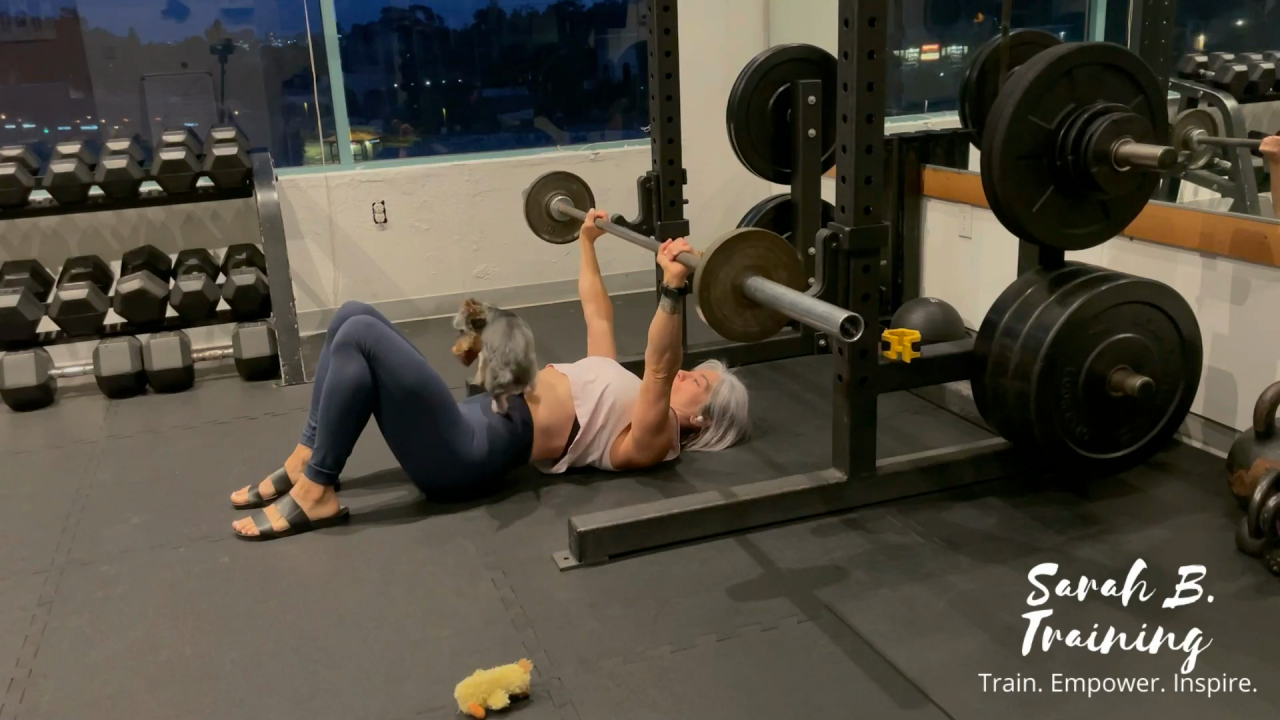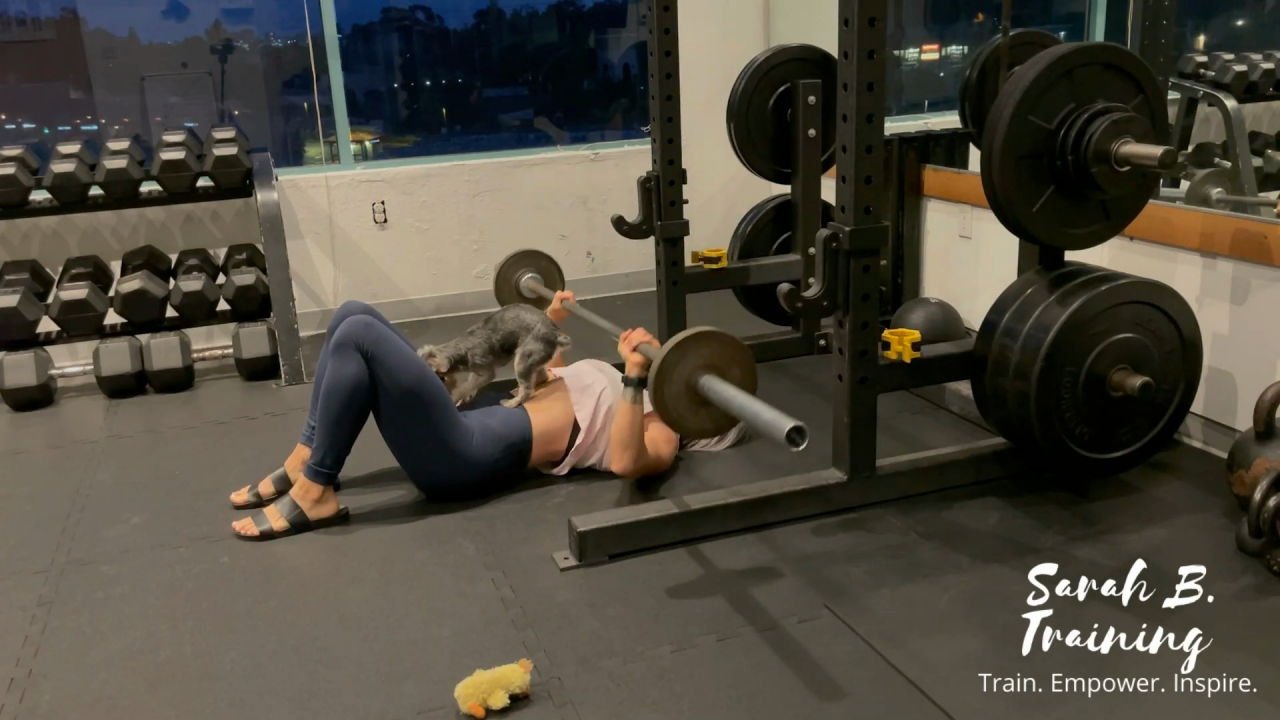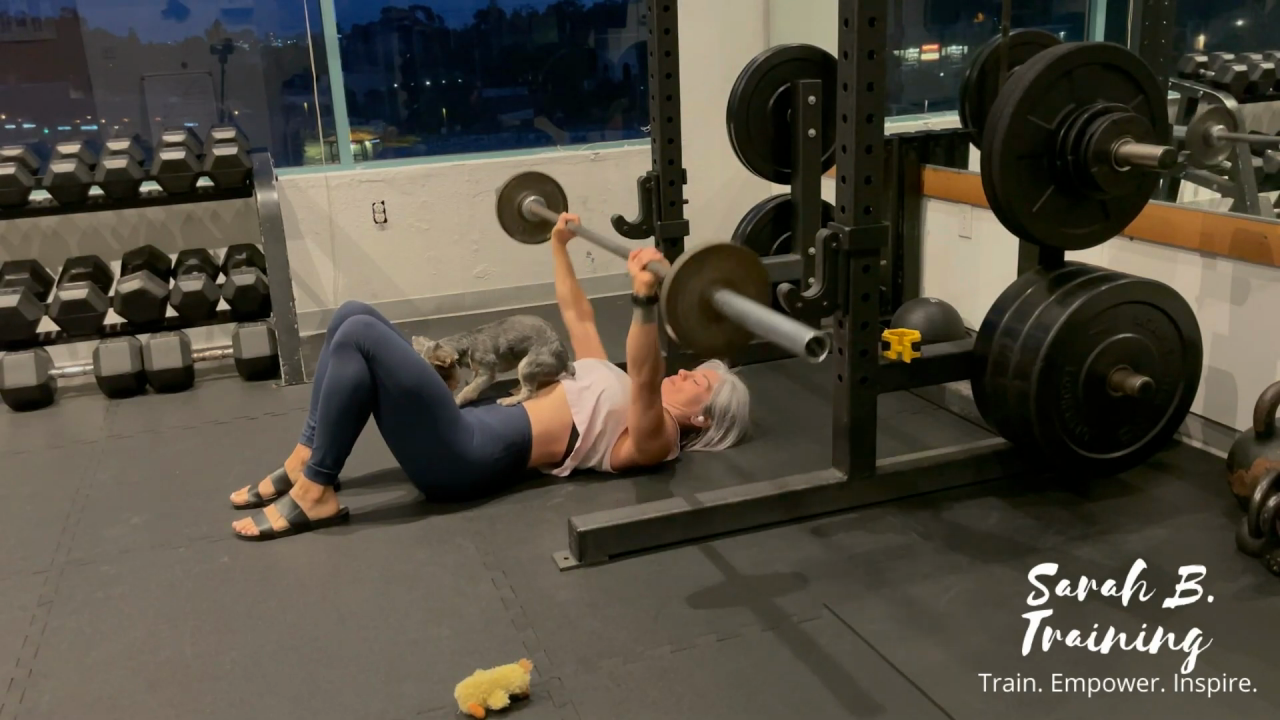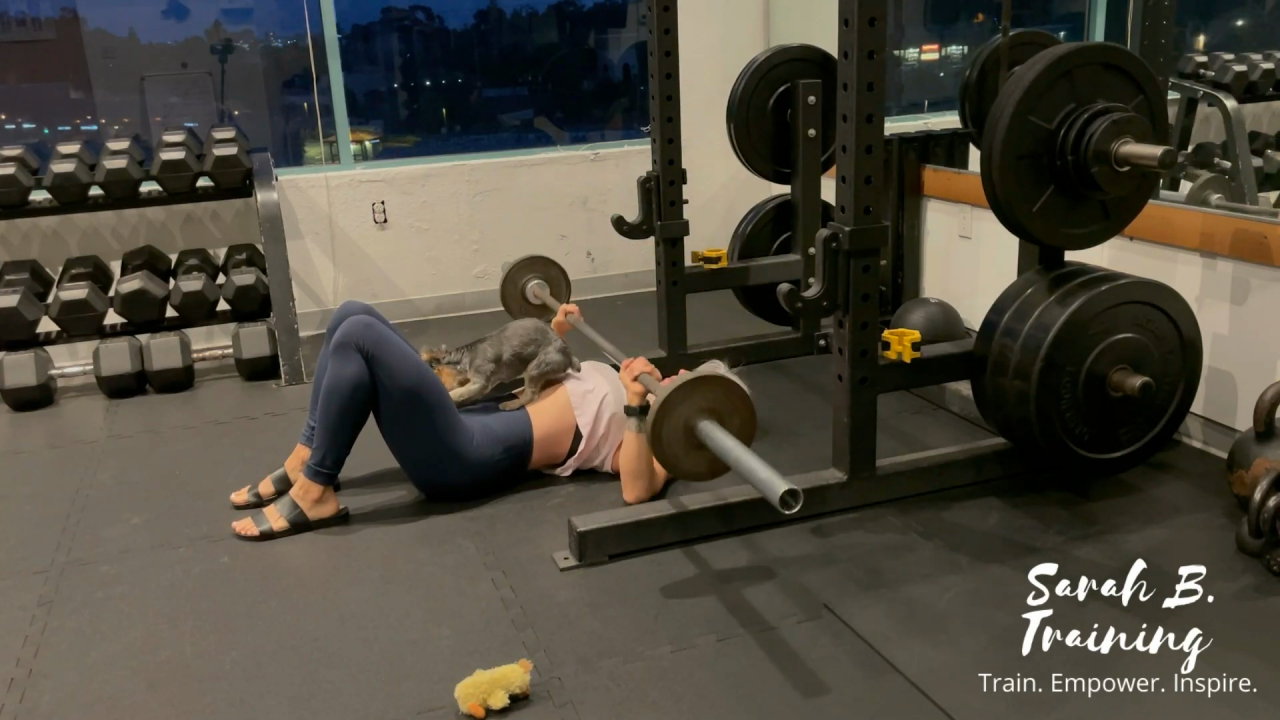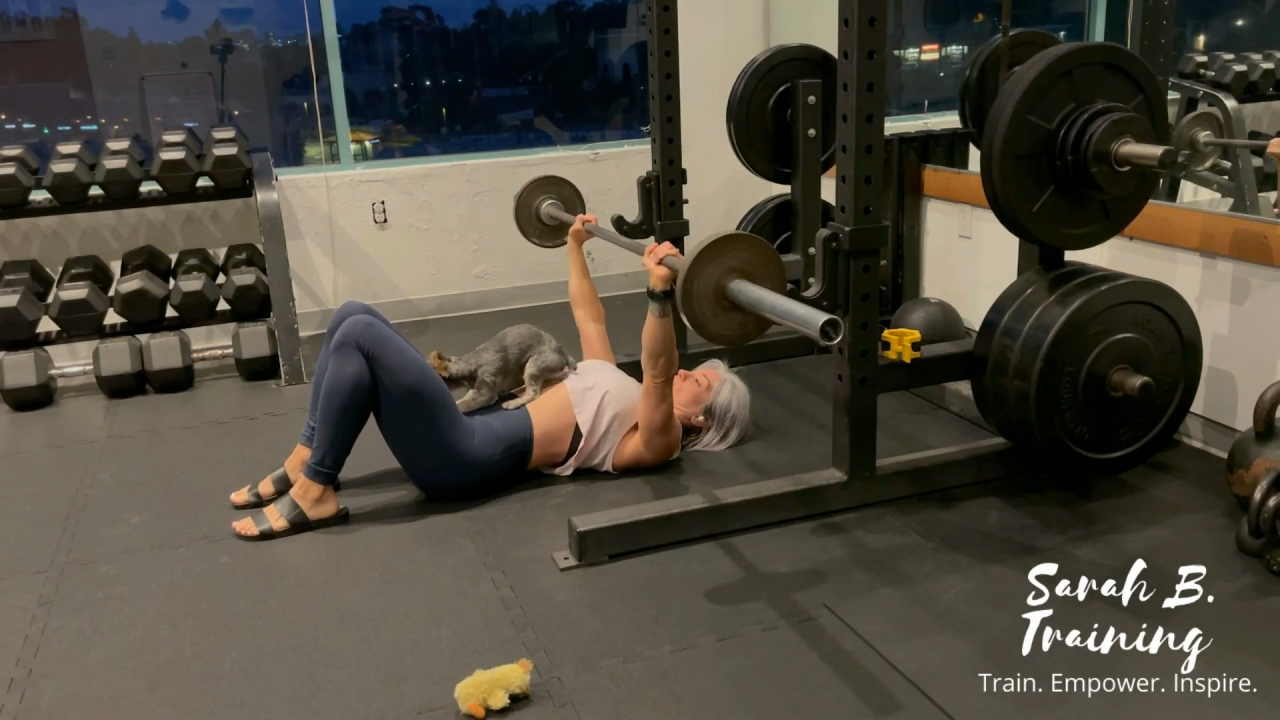
dt=1s
person 1, frame 1
left shoulder: (652, 438)
right shoulder: (622, 389)
left elbow: (661, 368)
right elbow: (598, 316)
left wrist: (674, 288)
right wrist: (587, 243)
left hip: (466, 454)
right hip: (465, 423)
left knee: (360, 336)
right knee: (354, 316)
left ankle: (315, 494)
right ankle: (303, 463)
person 1, frame 2
left shoulder: (659, 438)
right shoulder: (643, 404)
left elbow: (624, 460)
left wrist: (636, 377)
right wrist: (554, 322)
left hip: (470, 455)
right hip: (469, 422)
left knee: (359, 337)
right knee: (353, 317)
left ankle: (314, 495)
right ankle: (304, 466)
person 1, frame 3
left shoulder: (654, 438)
right shoulder: (620, 393)
left elbow: (646, 378)
right elbow: (576, 314)
left wrist: (645, 297)
right wrist: (559, 246)
left hip: (468, 456)
right hip: (468, 427)
left knee: (359, 336)
right knee: (353, 316)
left ankle: (314, 495)
right ankle: (302, 465)
person 1, frame 4
right shoulder: (625, 385)
left elbow: (638, 491)
left wrist: (638, 406)
right wrist: (559, 334)
left hip: (468, 457)
right hip: (474, 422)
left knee: (360, 333)
right knee: (355, 315)
left ankle: (315, 496)
right ankle: (304, 464)
person 1, frame 5
left shoulder: (658, 437)
right shoulder: (625, 397)
left elbow: (658, 373)
right elbow: (588, 315)
left wrist: (661, 292)
right wrist: (575, 246)
left hip: (467, 457)
right hip: (470, 422)
left knee: (360, 334)
right knee: (354, 317)
left ankle: (314, 494)
right ankle: (302, 463)
